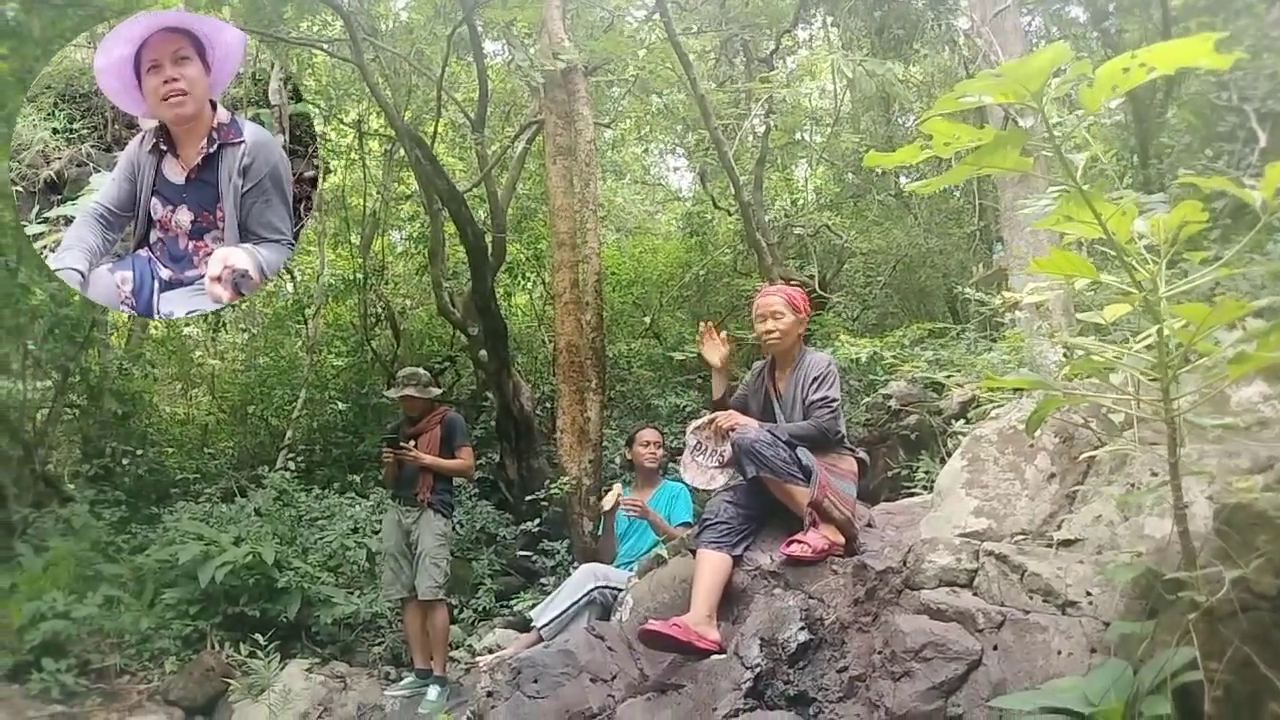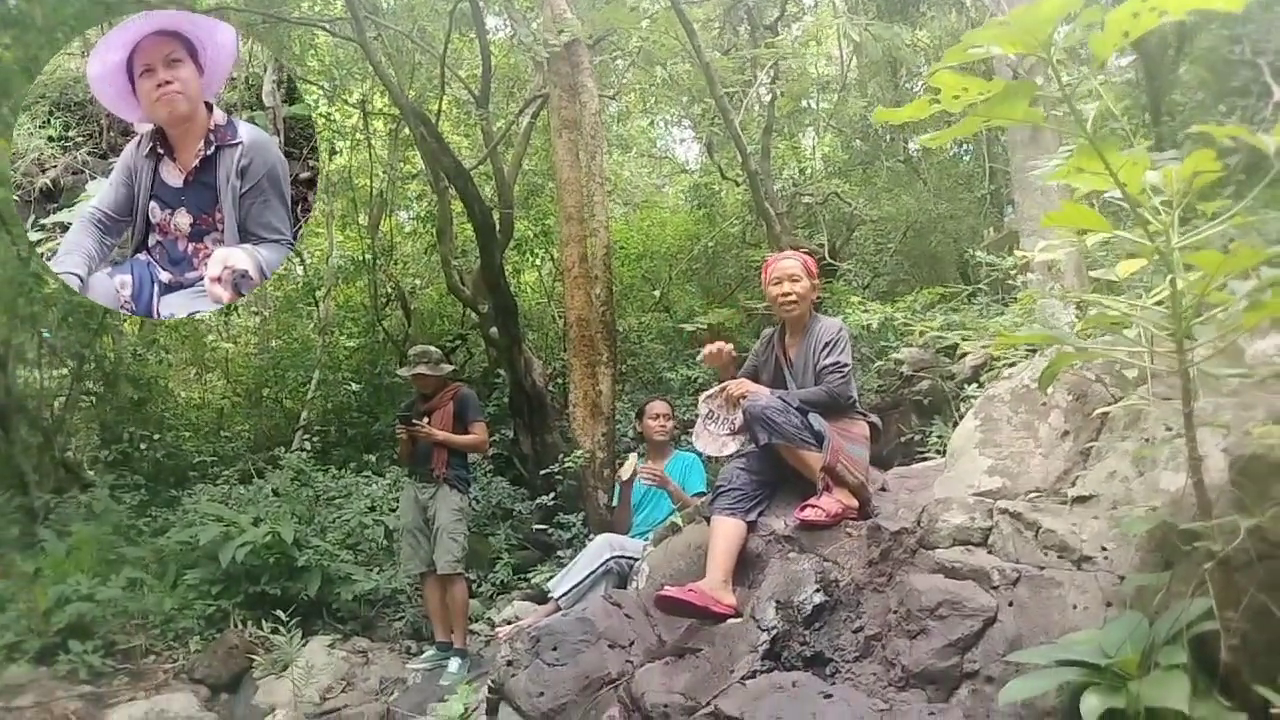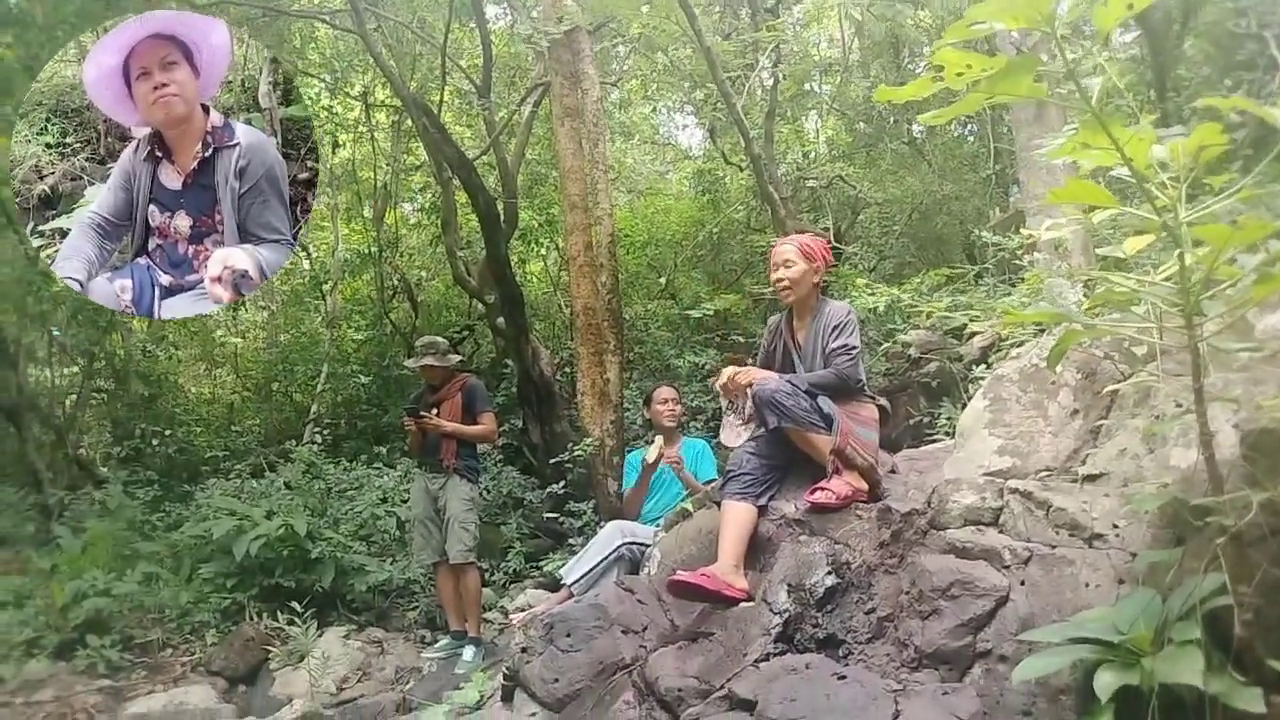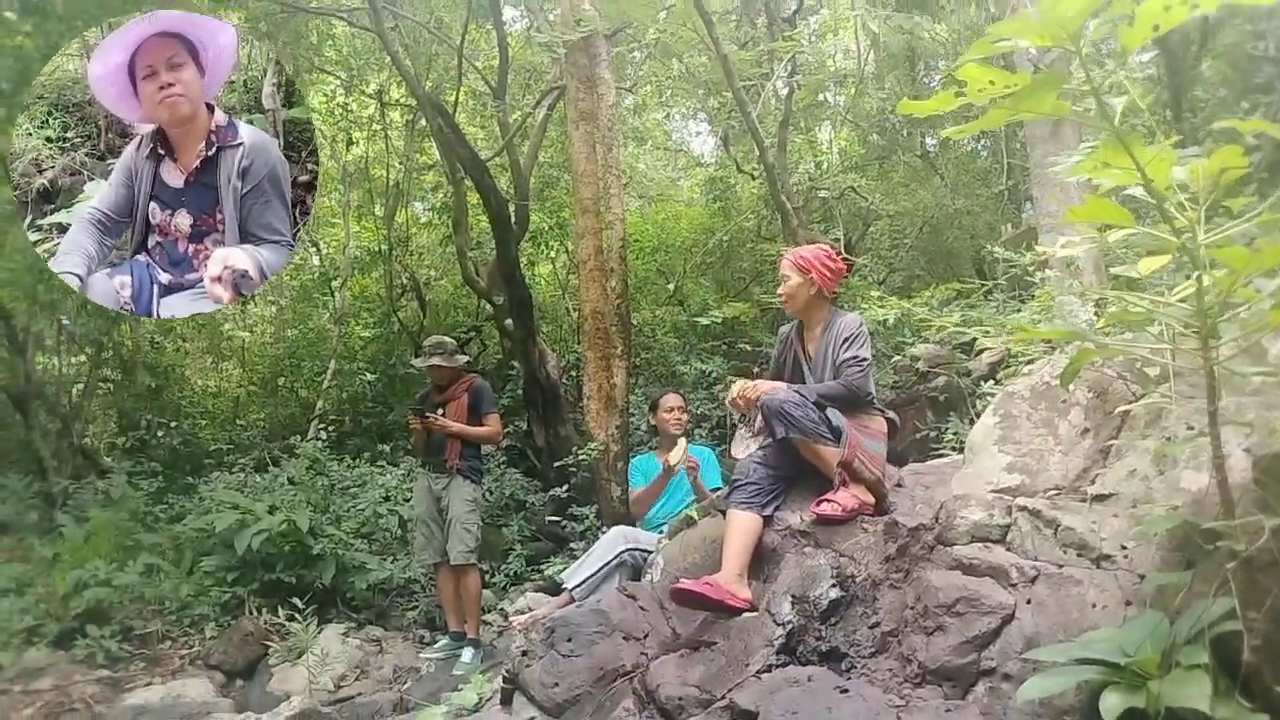
dt=0.5s
person 1, frame 1
left shoulder: (819, 365)
right shoulder: (759, 373)
left elbow: (825, 428)
right elbow: (726, 418)
left wrist: (757, 427)
right wrist: (718, 371)
left hip: (824, 472)
right hip: (774, 480)
left knee: (749, 439)
right knee: (721, 510)
left ankle: (825, 527)
right ankle: (701, 622)
person 1, frame 2
left shoulder: (831, 330)
right shoulder: (768, 341)
left elbow: (837, 393)
right elbow: (738, 390)
left wrist: (767, 394)
right wrist: (725, 367)
left hip: (837, 437)
right hip: (787, 446)
left knee: (761, 407)
right knee: (735, 476)
left ankle: (839, 491)
right ankle: (717, 586)
person 1, frame 3
left shoulder: (838, 314)
right shoulder: (776, 326)
left elbow: (845, 376)
right elbow: (761, 377)
left wrist: (774, 380)
right wrist: (739, 377)
left hip: (846, 421)
right hip: (796, 429)
left knee: (770, 392)
right knee: (745, 461)
left ankle: (848, 474)
right ankle: (729, 571)
person 1, frame 4
left shoulder: (849, 326)
right shoulder: (788, 336)
left elbow: (854, 387)
right elbow: (773, 387)
left wrist: (782, 390)
right wrist: (750, 390)
left hip: (855, 433)
right hip: (804, 442)
left knee: (781, 402)
right knee: (752, 470)
left ankle: (855, 486)
right ankle: (732, 579)
person 2, frame 1
left shoulder: (450, 421)
right shoulder: (397, 429)
left elbow: (468, 467)
left wrist: (424, 459)
right wrist: (390, 465)
left hip: (431, 511)
right hip: (397, 511)
left knee: (431, 593)
right knee: (406, 594)
left ankle: (440, 679)
right ankle: (421, 672)
person 2, frame 2
left shoulder: (462, 397)
right shoulder: (409, 407)
left elbow: (481, 442)
left wrist: (437, 435)
right wrist: (405, 442)
left hip: (448, 487)
right hip: (414, 488)
left knee: (450, 568)
right knee: (426, 569)
left ankle: (460, 651)
right ankle: (442, 645)
person 2, frame 3
left shoulder: (471, 388)
right shoulder: (418, 398)
left elbow: (490, 432)
left wrist: (446, 427)
right wrist: (414, 433)
left hip: (458, 477)
right hip: (425, 479)
left knee: (462, 557)
right knee: (438, 559)
left ankle: (474, 639)
right ankle: (456, 633)
person 2, frame 4
left shoulder: (477, 389)
right shoulder: (424, 398)
left elbow: (495, 433)
left wrist: (452, 427)
right wrist: (419, 432)
left hip: (461, 478)
right hip: (428, 479)
left knee: (463, 558)
right knee: (439, 560)
left ankle: (473, 642)
right ankle: (455, 635)
person 3, frame 1
left shoulder: (255, 148)
right shoulder: (143, 149)
left elbow: (278, 248)
right elbow: (100, 219)
left wrist: (248, 261)
right wrist: (64, 275)
left hip: (213, 290)
right hip: (147, 276)
person 3, frame 2
left shoulder: (252, 148)
right shoulder: (140, 152)
left elbow: (278, 247)
right elbow: (98, 223)
left wrist: (248, 262)
right wrist: (64, 278)
left hip: (212, 292)
right hip: (147, 279)
person 3, frame 3
left shoulder: (250, 150)
right shoulder: (138, 157)
left elbow: (278, 248)
right elbow: (97, 228)
left wrist: (247, 262)
right wrist: (64, 284)
left hip: (212, 293)
right hip: (147, 282)
person 3, frame 4
left shoulder: (253, 150)
right shoulder: (140, 153)
left elbow: (278, 249)
right elbow: (98, 223)
left wrist: (248, 263)
right wrist: (63, 279)
left hip: (212, 294)
right hip: (146, 280)
person 4, frame 1
left shoulder: (676, 492)
right shoulder: (619, 498)
right elbow: (606, 559)
left wrist: (651, 516)
right wrist: (609, 519)
right hip: (614, 584)
left knee: (591, 573)
right knee: (590, 598)
left ankle: (526, 643)
person 4, frame 2
left shoulder: (689, 462)
right shoulder: (632, 469)
right elbow: (621, 529)
left wrist: (670, 486)
right wrist: (625, 490)
right hip: (630, 553)
left knee: (606, 544)
right knee: (607, 567)
left ankle: (546, 613)
person 4, frame 3
left shoulder: (698, 448)
right shoulder: (635, 458)
right elbow: (629, 513)
left wrist: (683, 474)
right wrist: (646, 474)
right hip: (640, 541)
left knee: (617, 530)
right knee: (618, 554)
left ankle: (558, 600)
person 4, frame 4
left shoulder: (704, 456)
right shoulder: (640, 463)
right elbow: (636, 511)
left wrist: (695, 480)
right wrist: (664, 477)
right hip: (643, 548)
left knee: (621, 536)
right knee: (621, 559)
left ankle: (558, 605)
